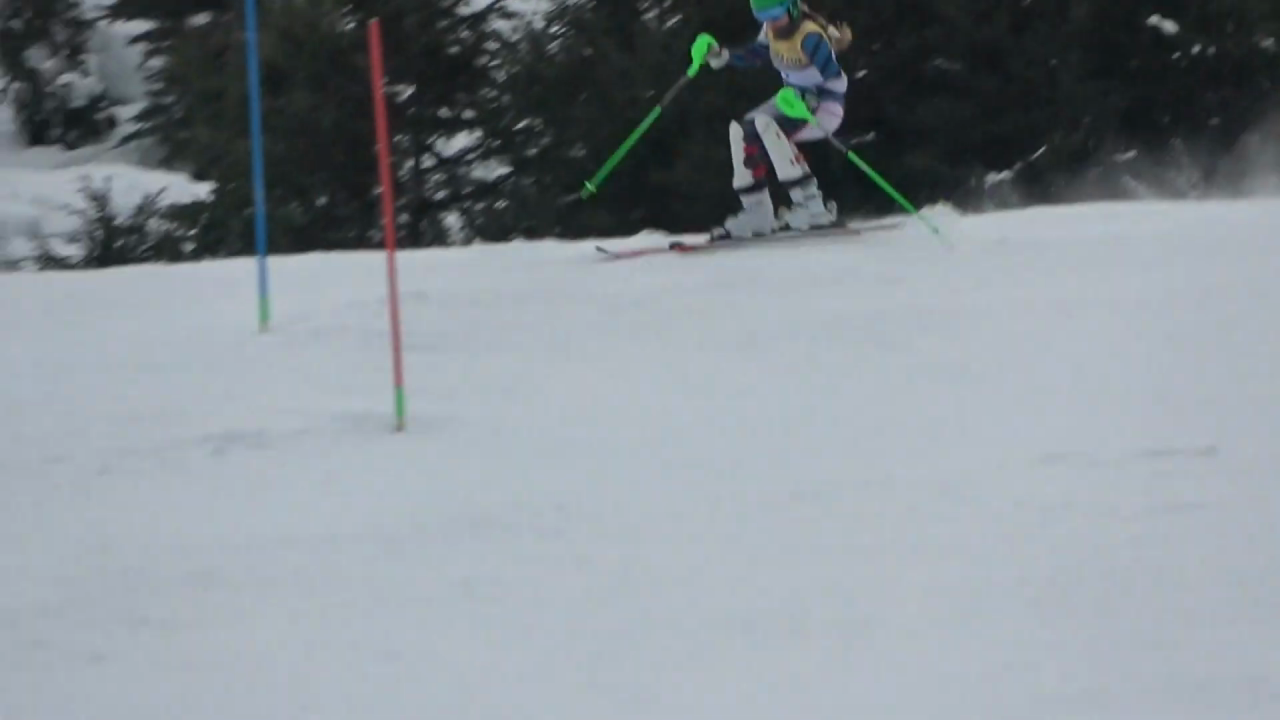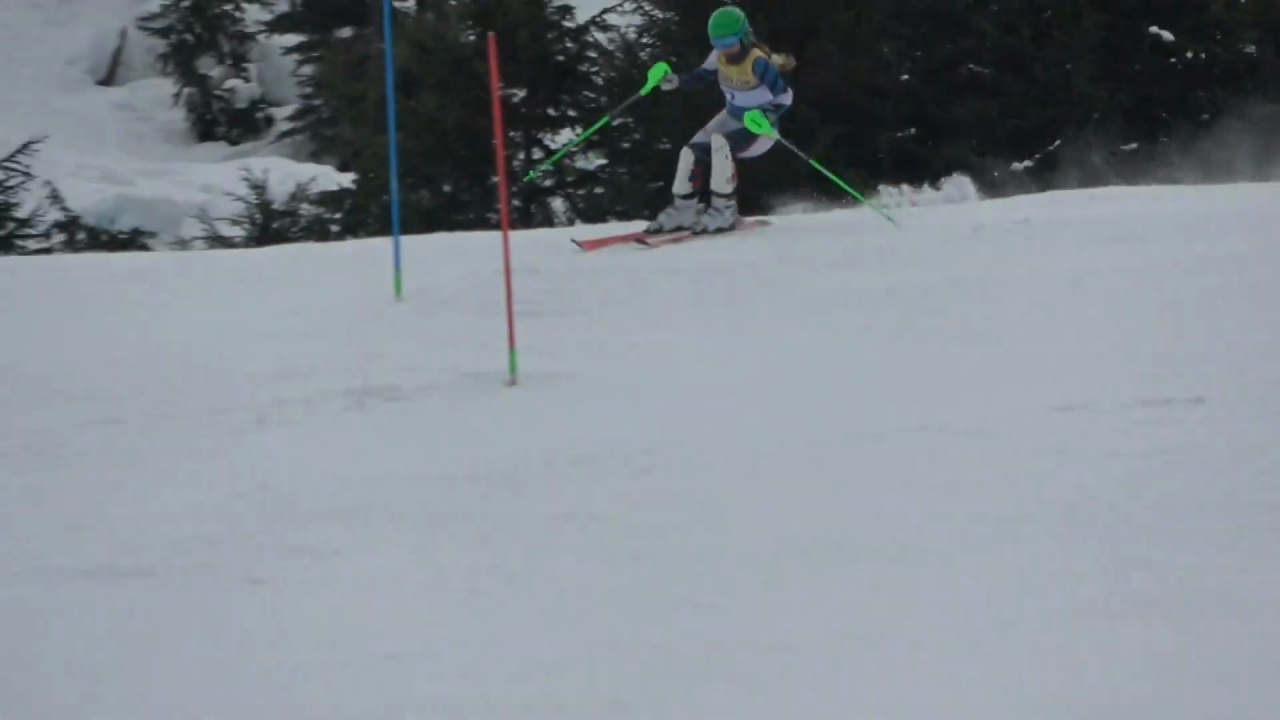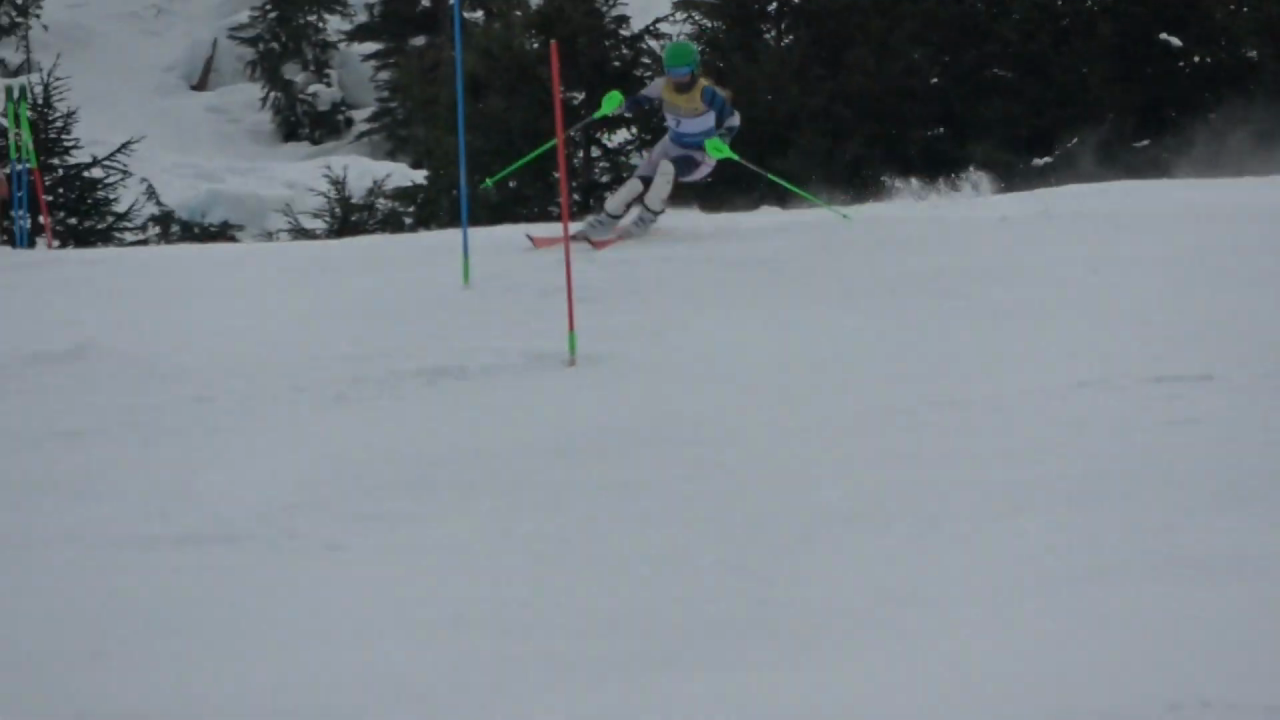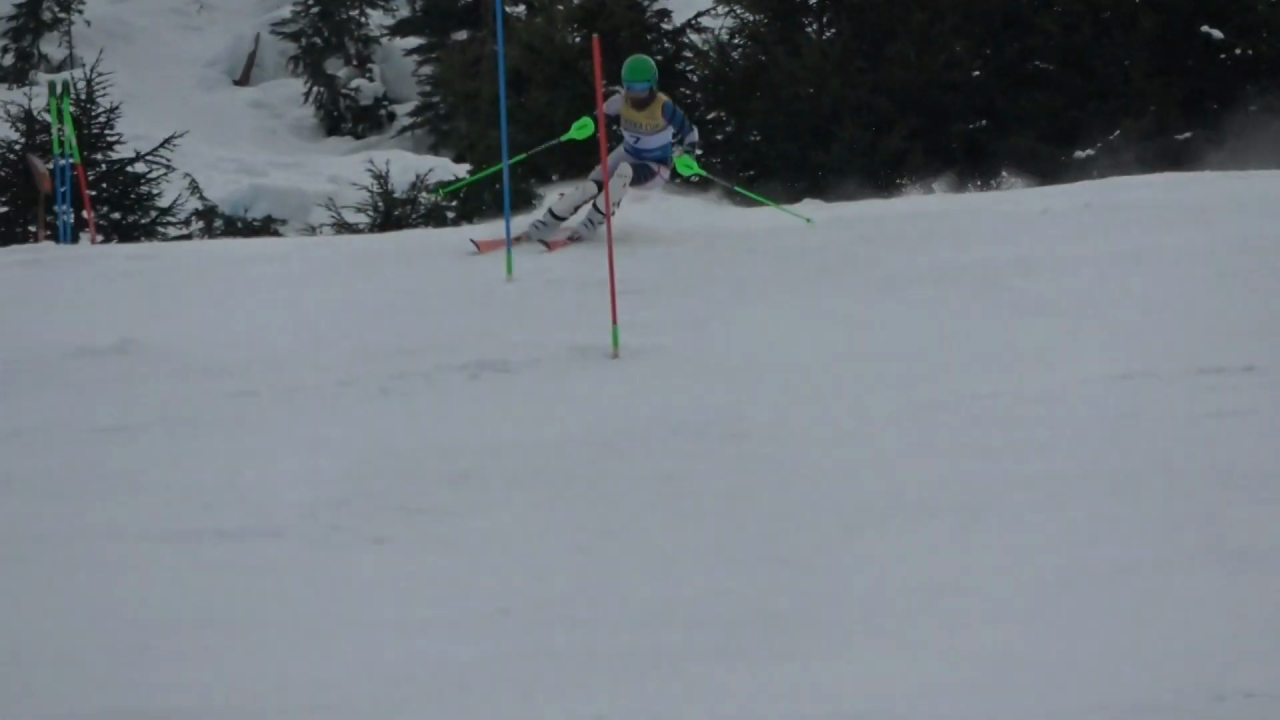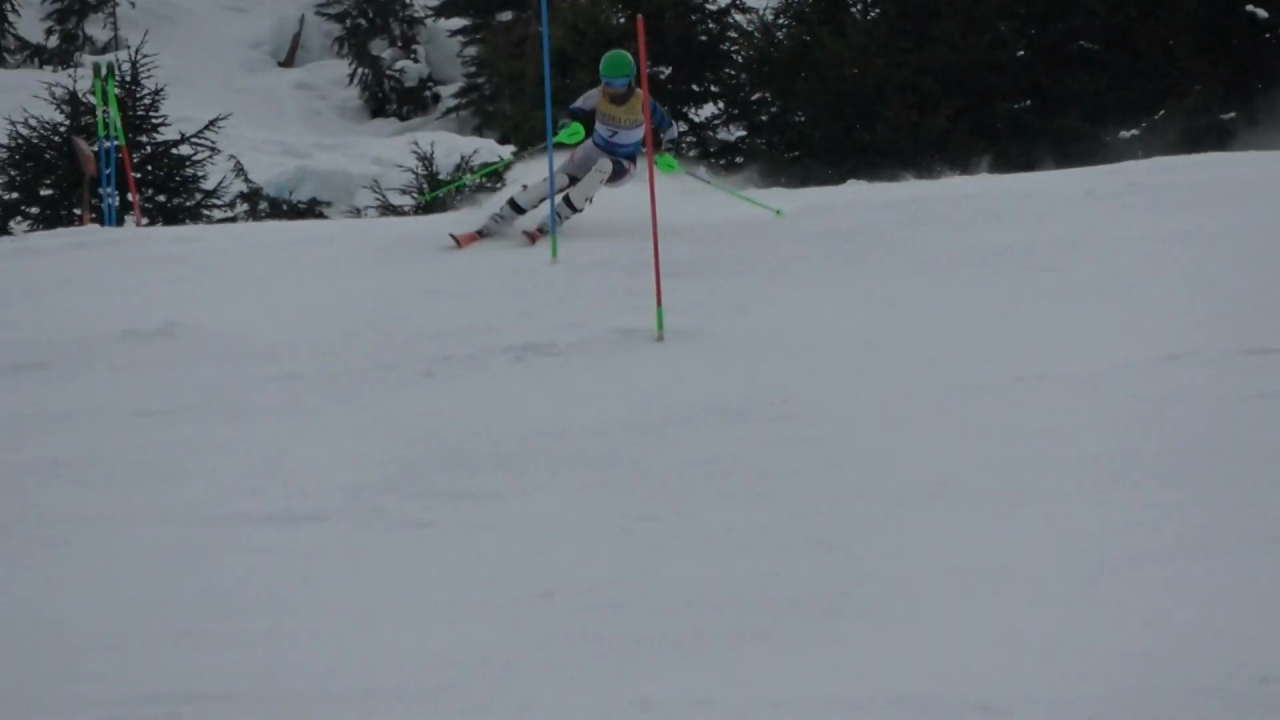
dt=0.1s
person 1, frame 1
left shoulder: (811, 38)
right shoulder: (771, 29)
left elbow: (838, 82)
right elbow: (753, 54)
left wrist: (811, 101)
right wrist: (720, 55)
left hip: (824, 110)
left knee: (766, 124)
right knee: (740, 130)
left ankle: (810, 205)
right ankle: (756, 214)
person 1, frame 2
left shoulder: (759, 63)
right shoulder: (720, 56)
left elbow: (785, 94)
right elbow: (699, 78)
left wrist: (767, 117)
right wrist: (672, 80)
right hip: (733, 117)
left knee: (719, 144)
right knee: (691, 154)
left ankle: (722, 211)
right ankle: (683, 211)
person 1, frame 3
left shoulder: (705, 91)
right shoulder: (664, 84)
left elbow: (732, 117)
right elbow: (637, 102)
left wrist: (721, 141)
left hip: (701, 155)
right hip: (673, 145)
left knee: (665, 170)
right knee: (637, 183)
left ankle: (641, 222)
right ankle: (602, 223)
person 1, frame 4
left shoulder: (664, 107)
right shoulder: (621, 101)
left elbow: (690, 131)
left wrist: (686, 156)
left hip: (656, 168)
right hip: (626, 156)
left knee: (624, 171)
right knee: (588, 187)
left ankle: (590, 225)
right ankle: (543, 227)
person 1, frame 5
left shoulder: (643, 103)
right shoulder: (598, 95)
left elbow: (669, 126)
right elbow: (571, 115)
left wrist: (667, 152)
right wrist: (567, 127)
left hip: (622, 165)
right hip: (593, 151)
left knee: (604, 167)
right knee: (556, 182)
left ankle: (553, 220)
right ankle: (499, 220)
